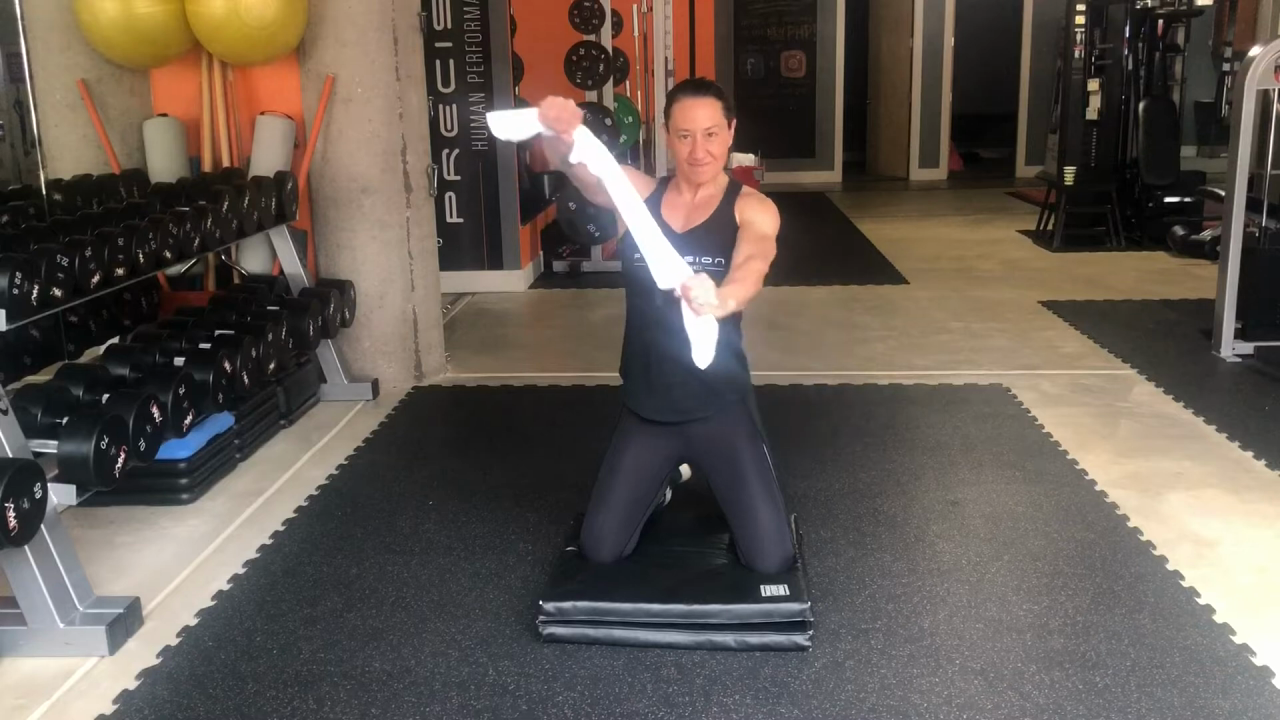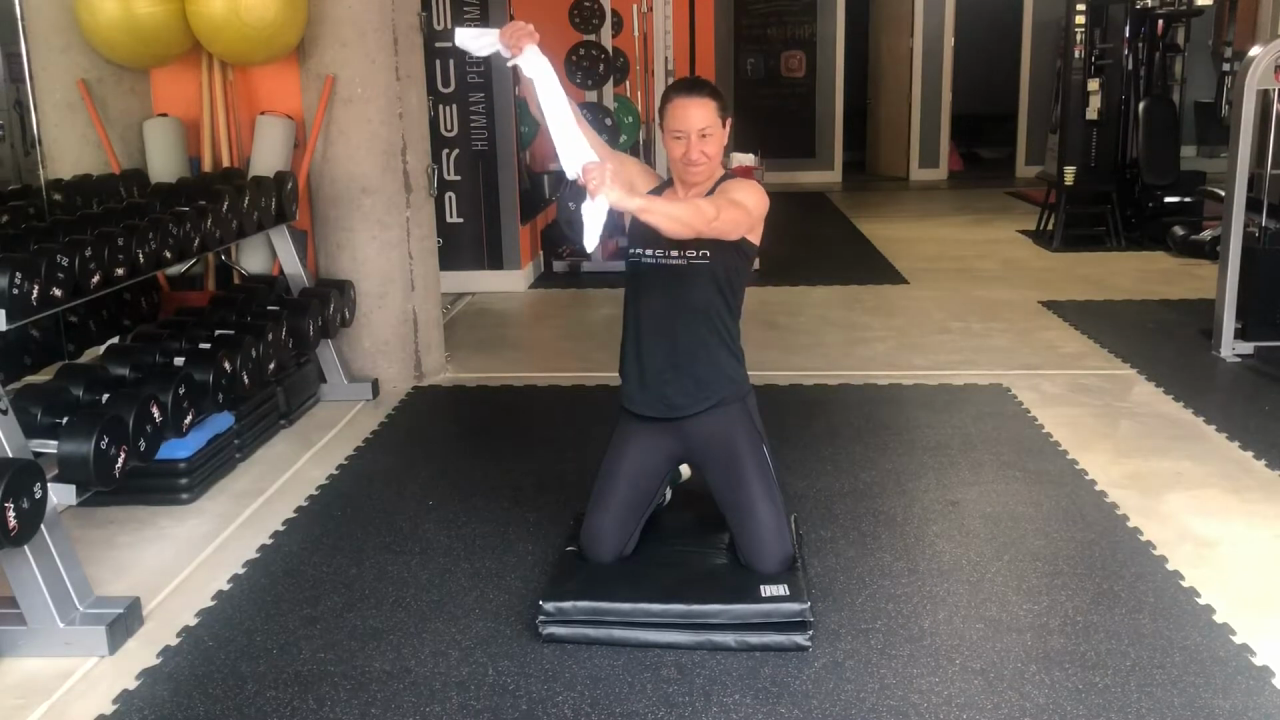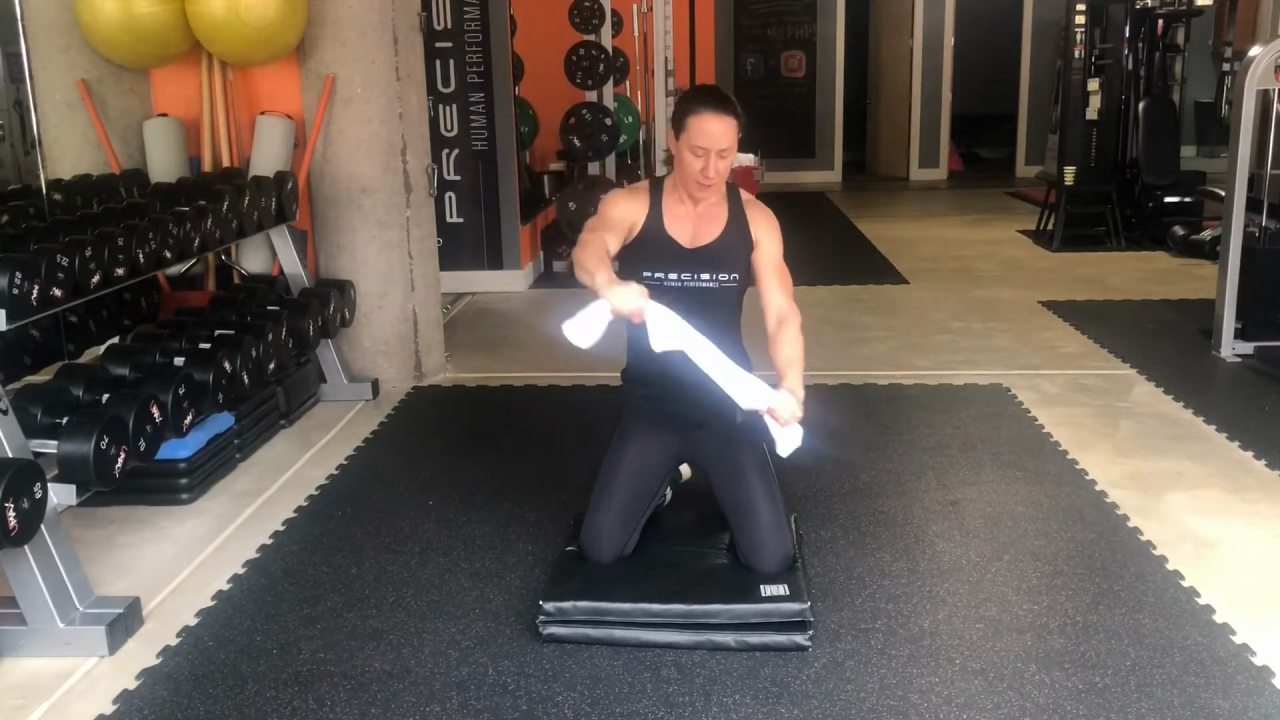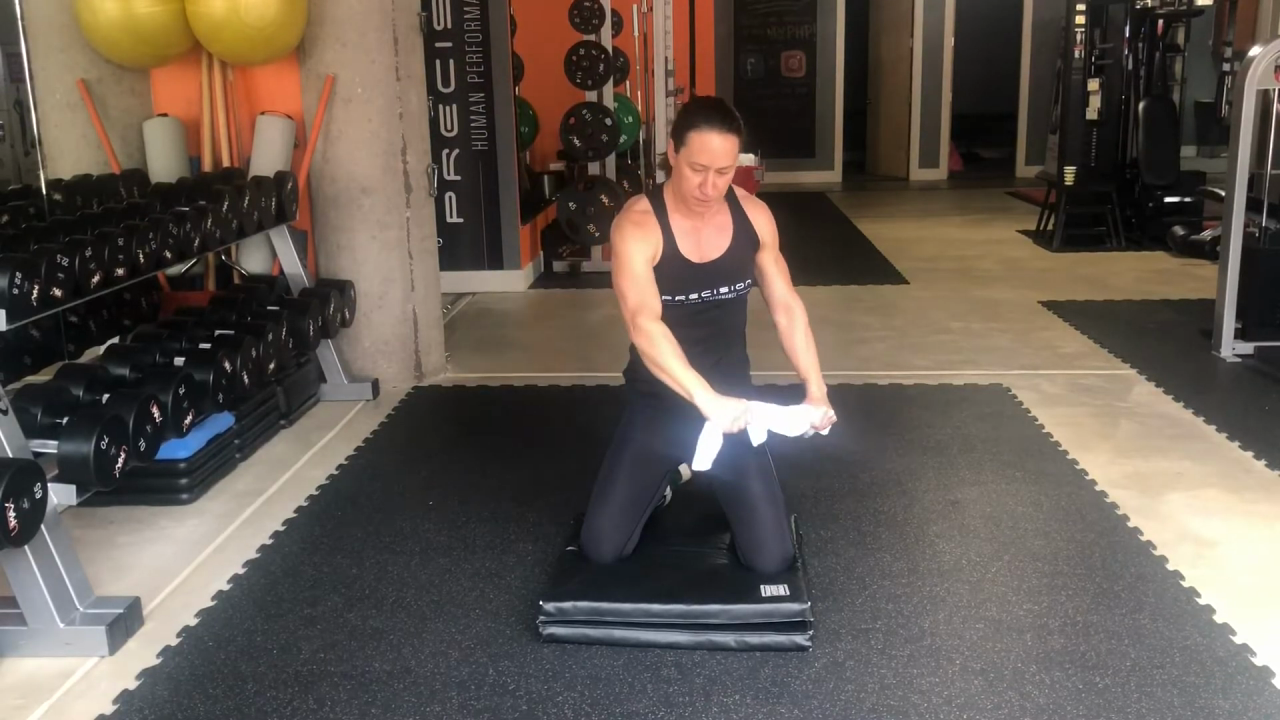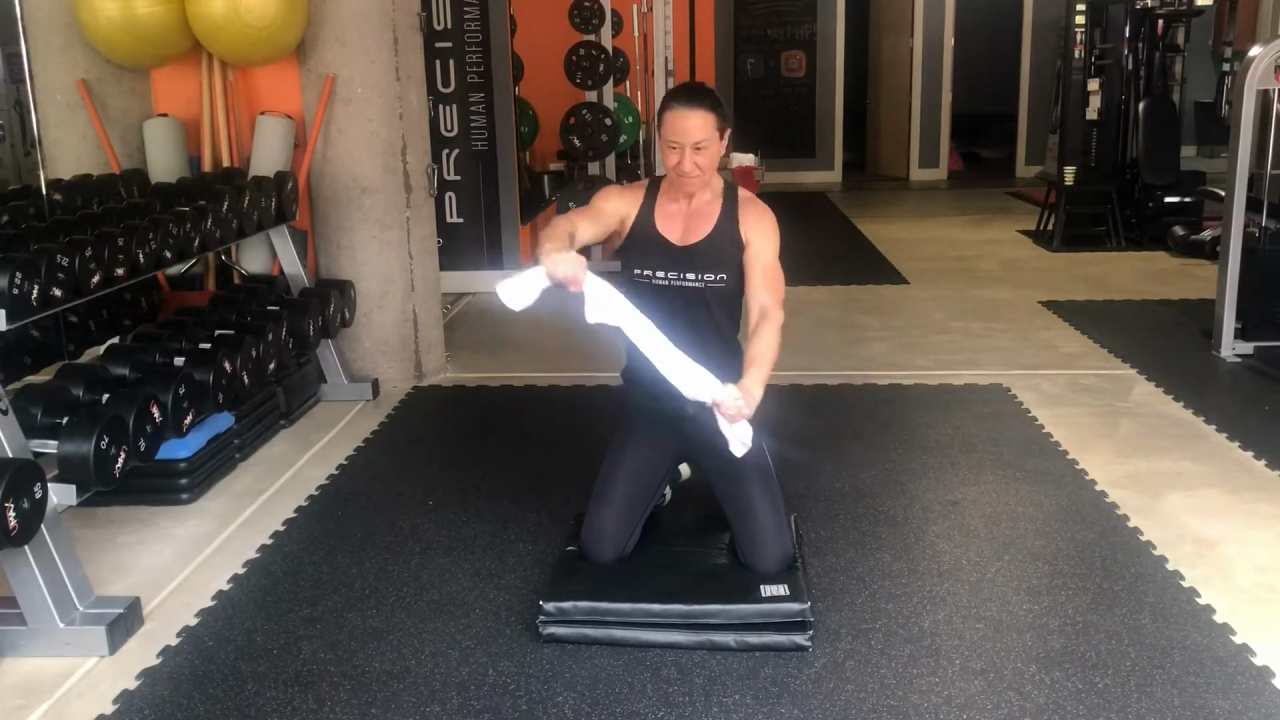
dt=1s
person 1, frame 1
left shoulder: (752, 208)
right shoulder: (634, 193)
left elbow: (753, 264)
right elbow: (574, 166)
left wrist: (721, 299)
right wrist: (558, 131)
left hip: (720, 407)
right hip: (644, 409)
left knee: (772, 559)
right knee: (599, 549)
left ankle: (715, 483)
right ankle: (660, 484)
person 1, frame 2
left shoulder: (746, 197)
right shoulder: (643, 185)
left elbow: (701, 218)
left wrist: (626, 199)
right wrist: (526, 62)
left hip: (719, 408)
right hip: (644, 409)
left knee: (771, 558)
right knee: (598, 548)
left ankle: (715, 479)
right ankle: (662, 481)
person 1, frame 3
left shoulder: (755, 218)
right shoulder: (630, 204)
left elbow: (782, 313)
right elbow: (590, 247)
left wrist: (790, 387)
right wrist: (608, 283)
left hip: (726, 409)
right hip: (649, 408)
left knee: (771, 559)
right knee: (599, 548)
left ankle: (714, 484)
right ankle: (661, 482)
person 1, frame 4
left shoulder: (754, 215)
right shoulder: (637, 225)
left elbow: (786, 306)
right elbow: (644, 325)
left wrist: (815, 387)
right wrist: (705, 399)
left hip: (731, 399)
right hip: (656, 403)
left knee: (772, 559)
right knee: (601, 548)
left ankle: (718, 486)
right ankle: (663, 482)
person 1, frame 5
left shoulder: (752, 217)
right shoulder: (625, 202)
left elbow: (767, 314)
right elbow: (568, 227)
left wrist: (750, 388)
right wrist: (555, 252)
left hip: (718, 402)
right hip: (648, 403)
left knee: (771, 558)
right knee: (601, 548)
left ankle: (710, 479)
right ankle: (663, 481)
